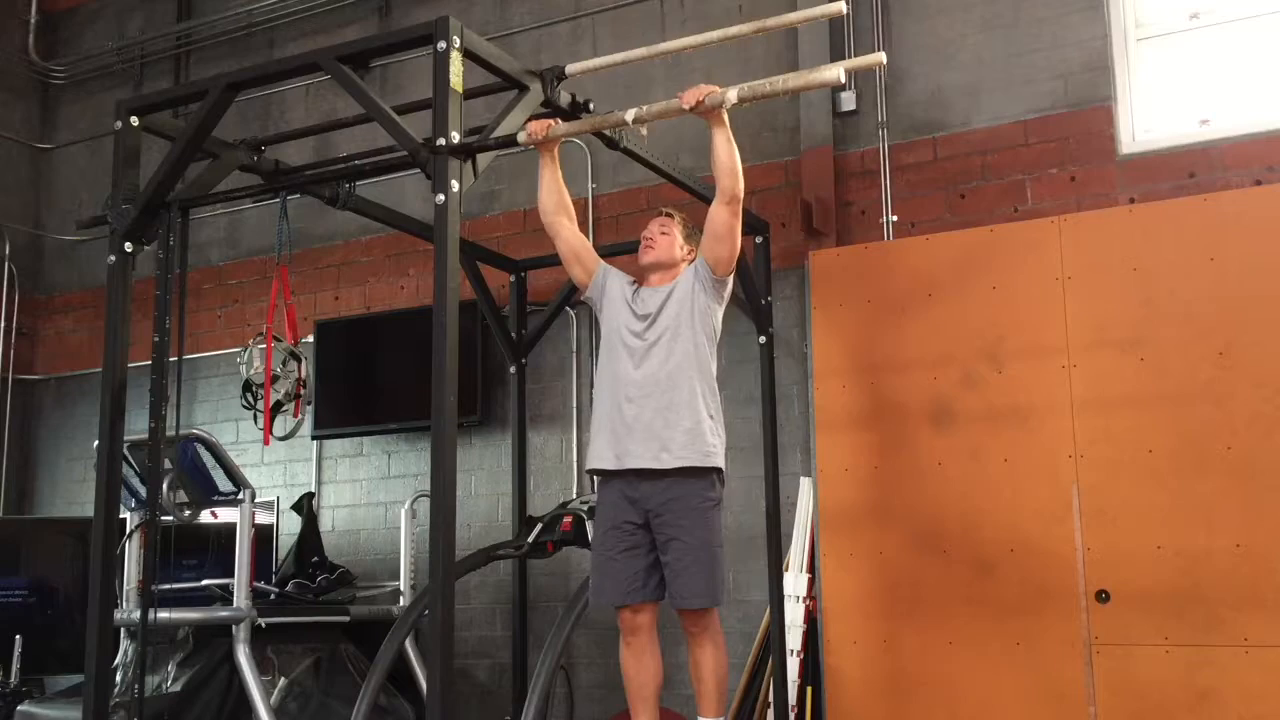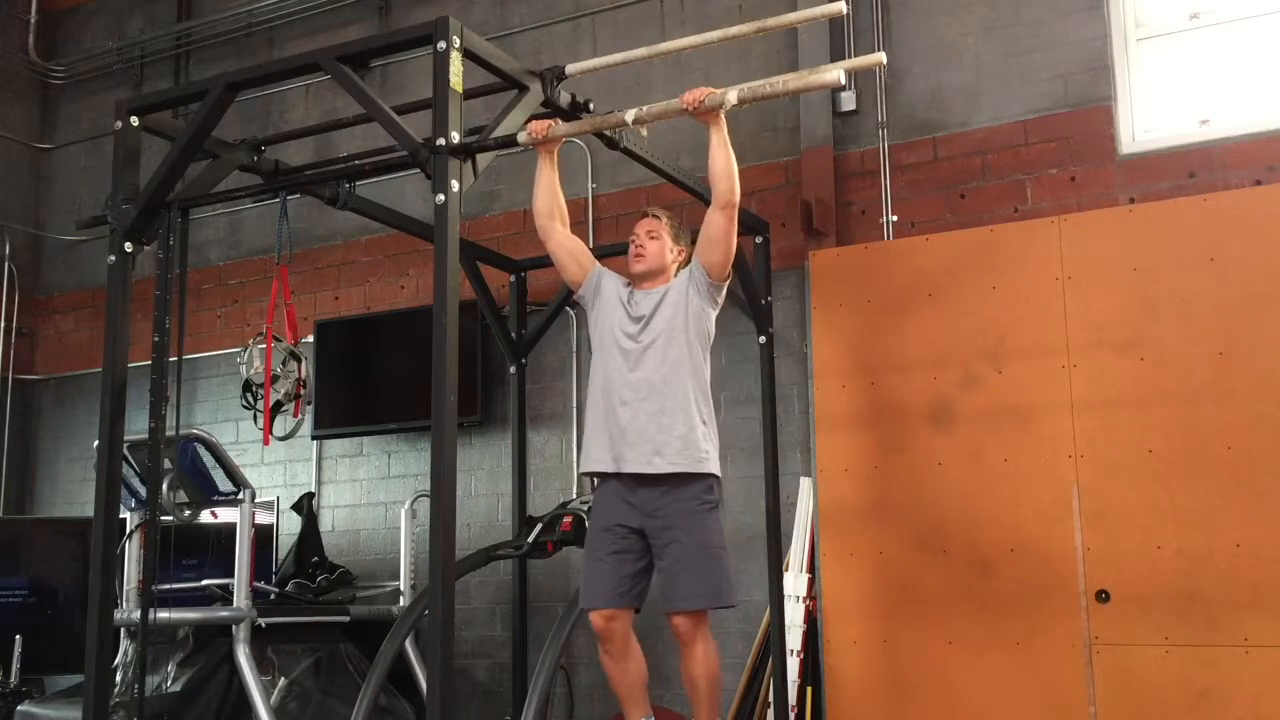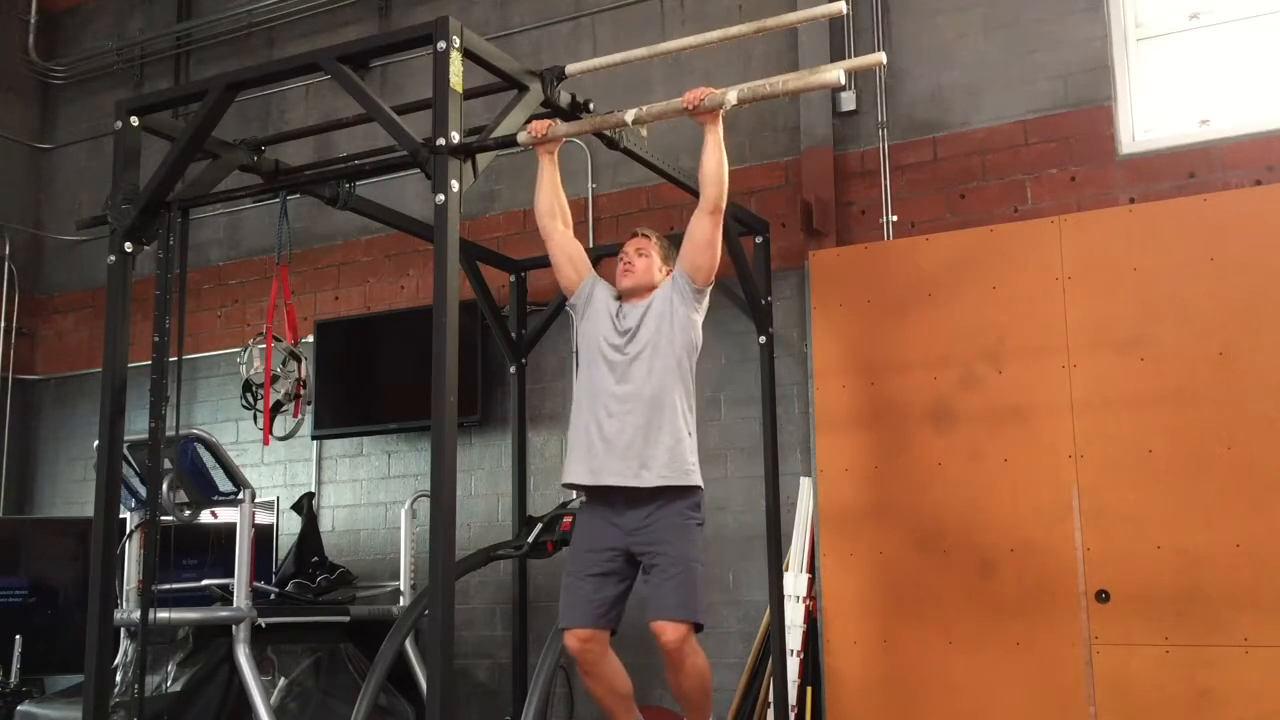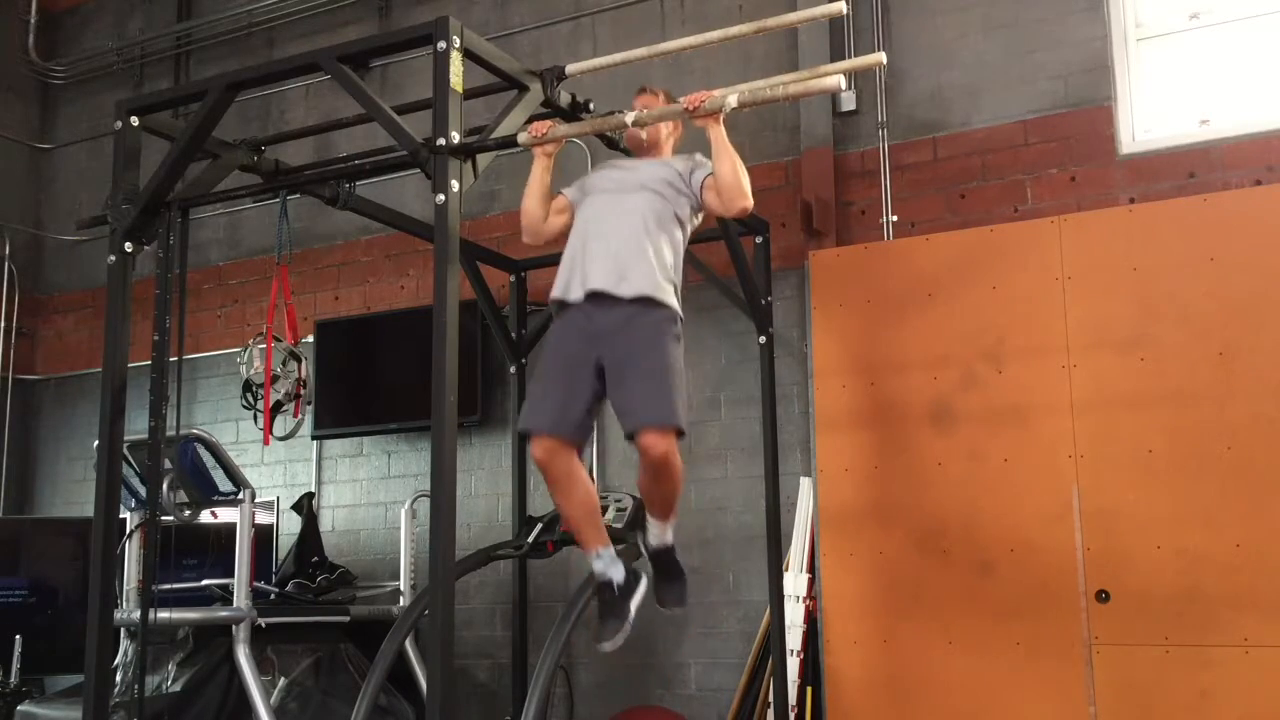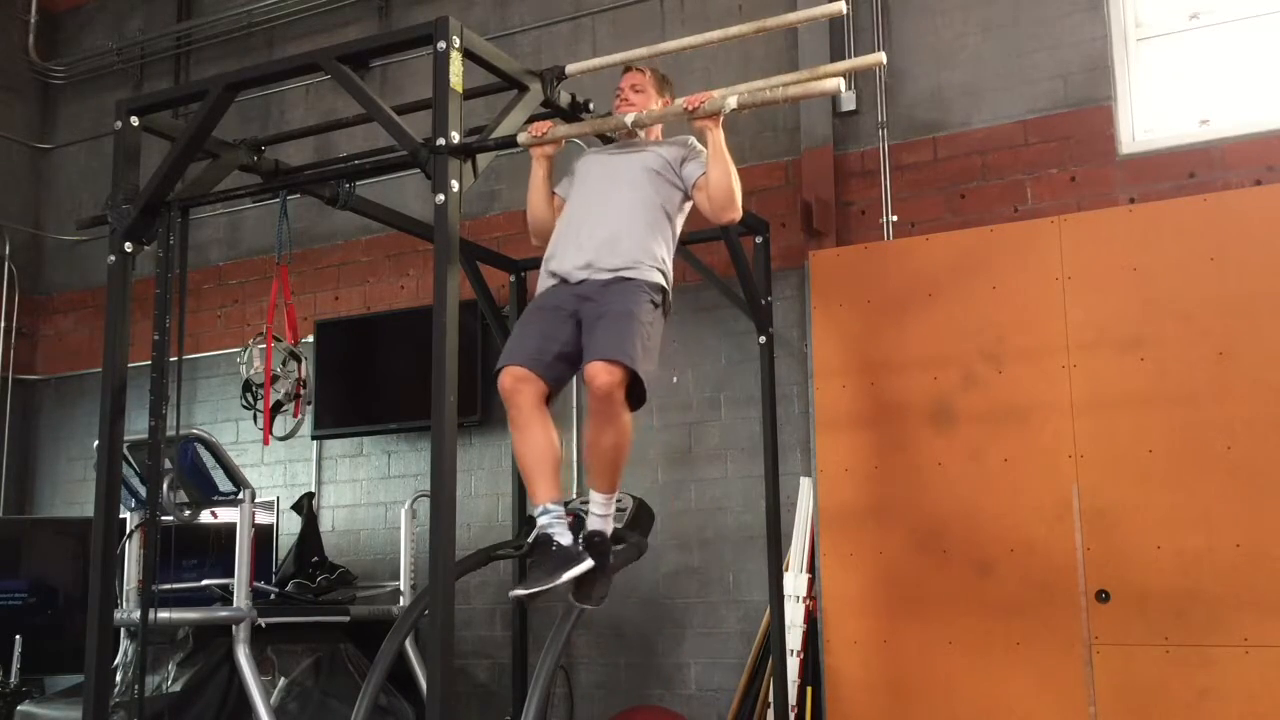
dt=0.5s
person 1, frame 1
left shoulder: (702, 287)
right shoulder: (611, 292)
left elbow: (730, 198)
right elbow: (560, 224)
left wrist: (716, 120)
right wrist: (547, 154)
left hip: (686, 473)
right hip: (619, 476)
left knee: (698, 616)
right knee: (634, 618)
person 1, frame 2
left shoulder: (696, 291)
right shoulder: (602, 294)
left elbow: (726, 205)
right elbow: (551, 225)
left wrist: (714, 124)
right wrist: (546, 155)
left hip: (683, 481)
right hip: (617, 483)
left knee: (687, 623)
right knee: (607, 621)
person 1, frame 3
left shoulder: (680, 303)
right shoulder: (592, 306)
left elbow: (711, 208)
right elbow: (553, 227)
left wrist: (712, 127)
right wrist: (548, 156)
left hip: (667, 498)
right hip: (601, 503)
left knee: (673, 635)
right knee: (582, 640)
person 1, frame 4
left shoulder: (687, 169)
right shoulder: (596, 176)
left elbow: (738, 202)
right elbow: (534, 232)
left wrist: (715, 130)
right wrist: (542, 160)
left hip: (644, 310)
right hip: (576, 311)
left knee: (657, 443)
right knee: (548, 445)
left ankle: (661, 546)
right ankle: (612, 574)
person 1, frame 5
left shoulder: (680, 151)
right shoulder: (588, 159)
left elbow: (727, 210)
right elbow: (541, 231)
left wrist: (712, 133)
right wrist: (540, 160)
left hip: (630, 282)
right hip: (561, 285)
left knee: (605, 380)
right knee: (517, 382)
left ankle: (600, 530)
right ankle: (555, 533)
